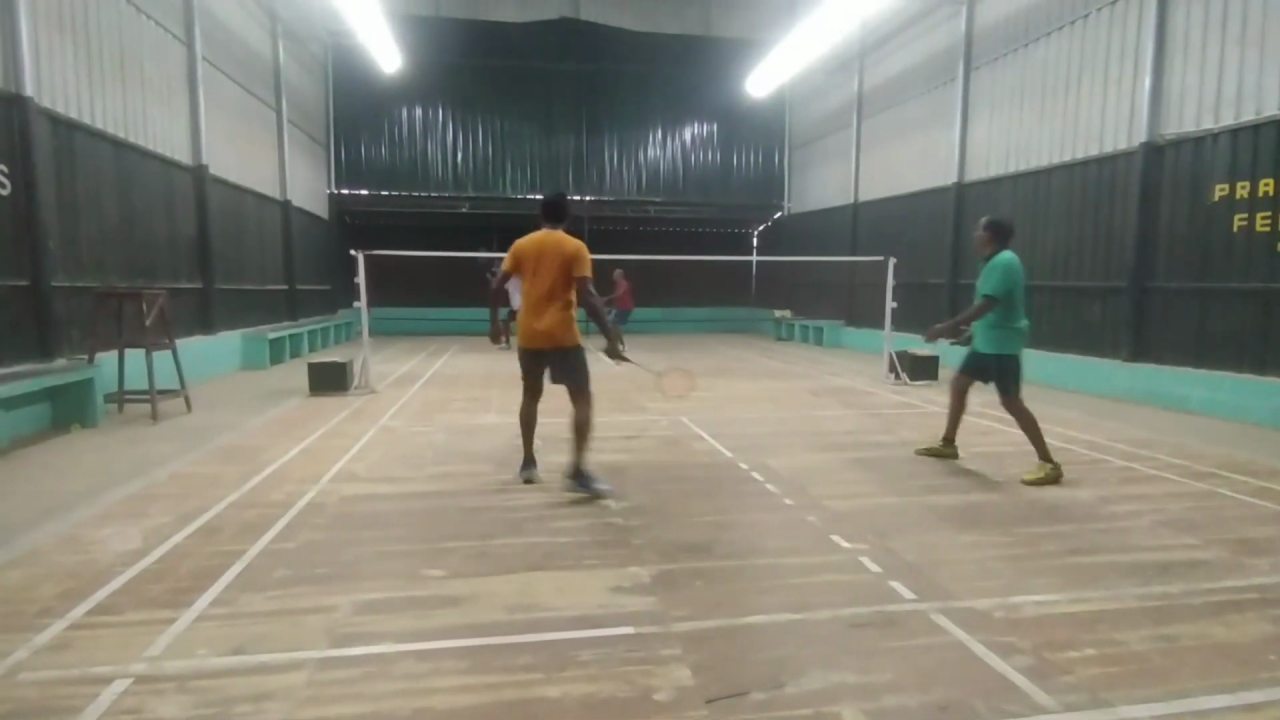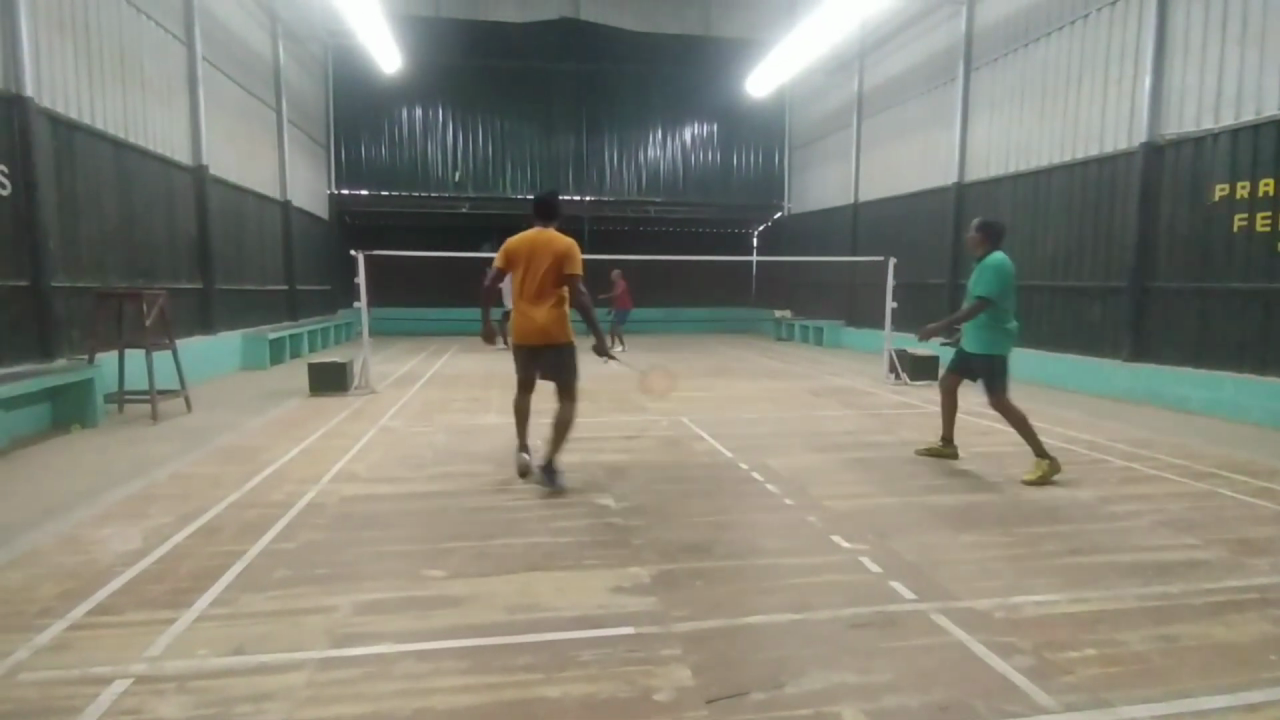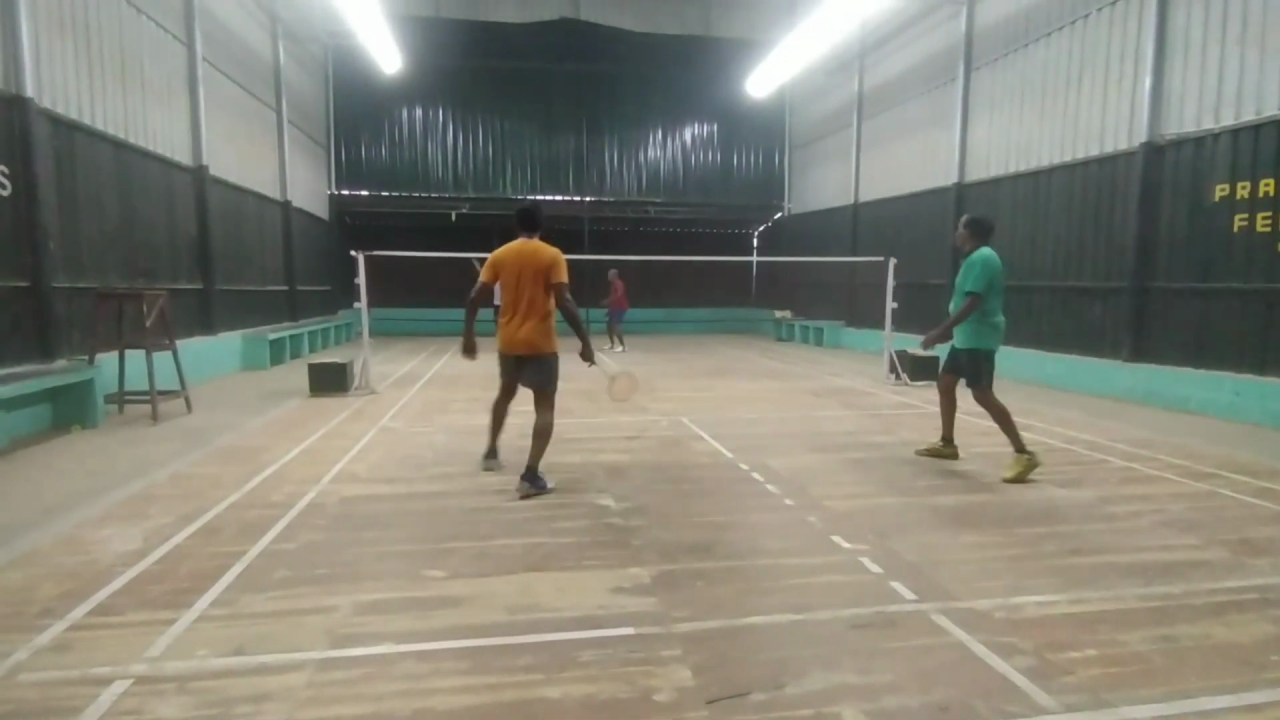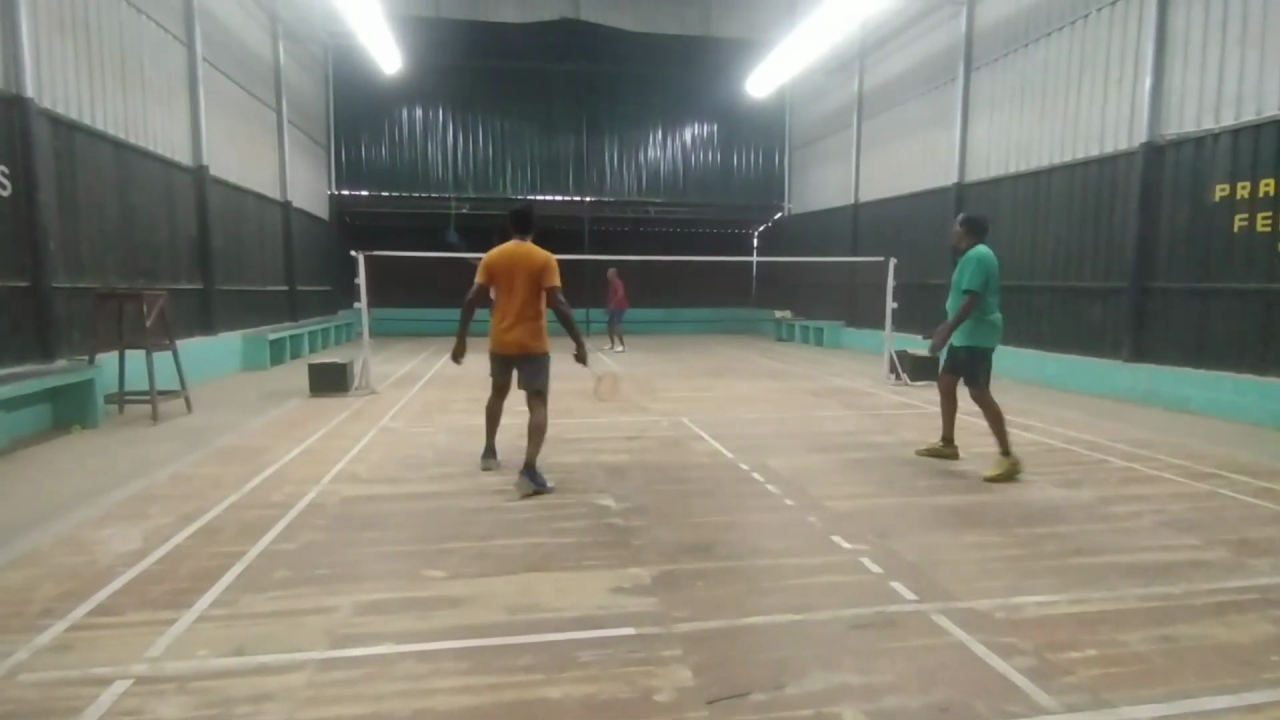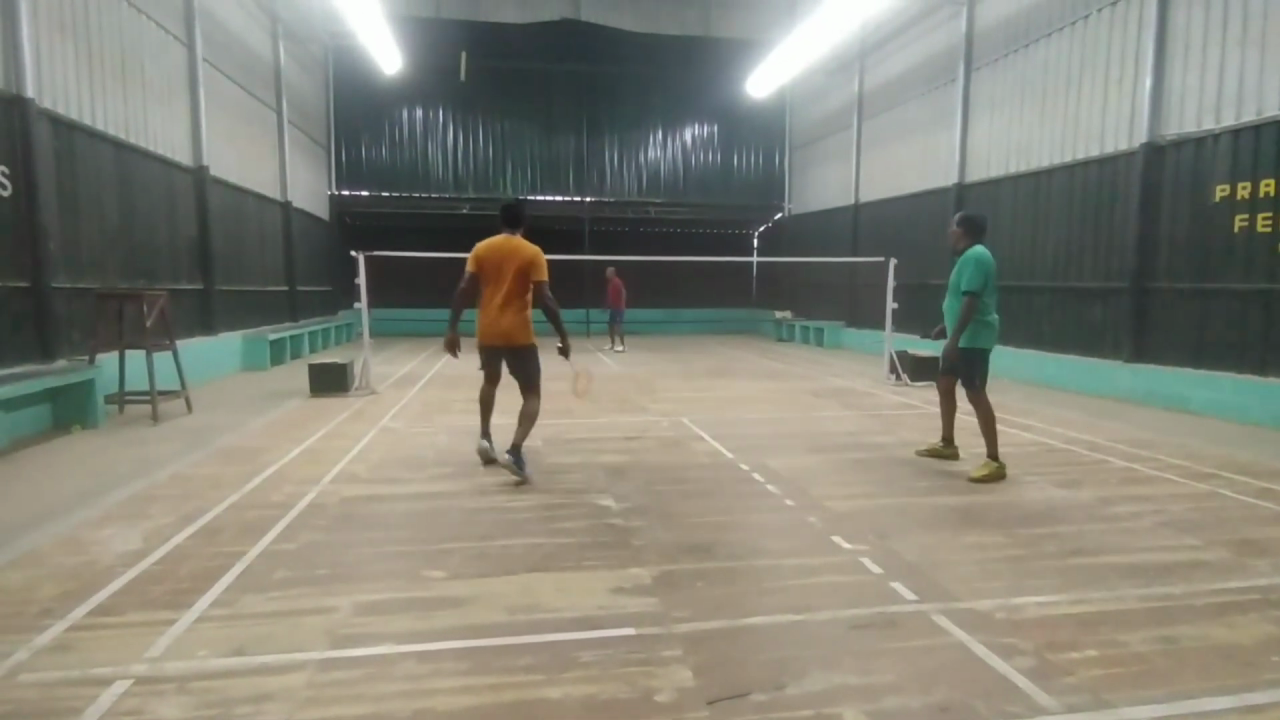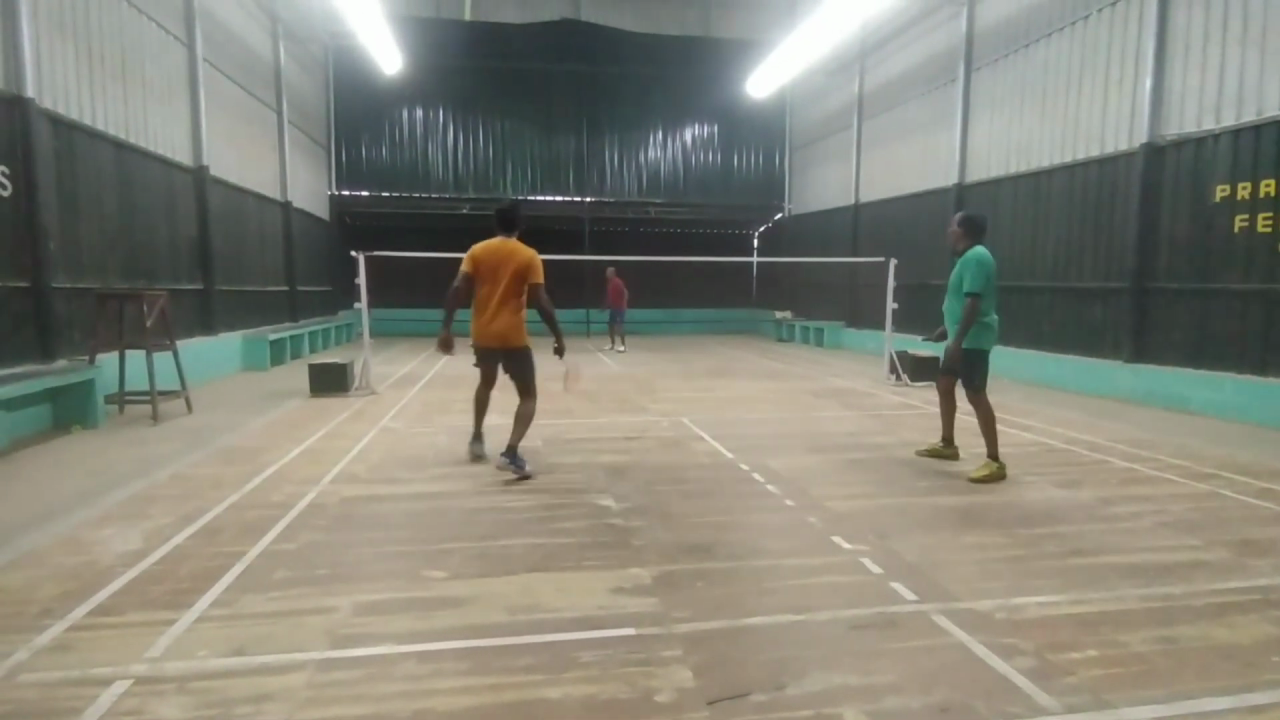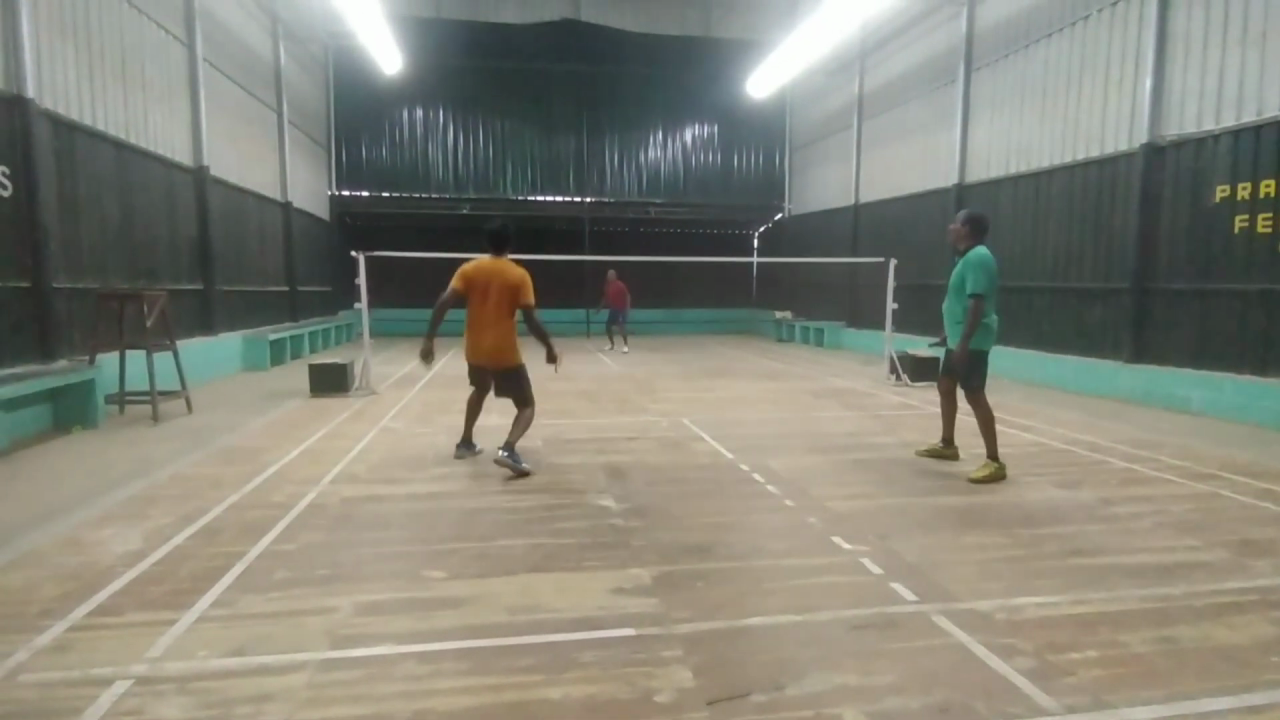
dt=0.1s
person 1, frame 1
left shoulder: (521, 245)
right shoulder: (576, 248)
left elbow: (497, 286)
right elbow: (588, 296)
left wrist: (494, 321)
right wrist: (611, 338)
left hip: (528, 335)
right hip: (562, 336)
left knee: (530, 396)
right knee: (582, 400)
left ankle: (528, 464)
right ankle: (578, 472)
person 1, frame 2
left shoulder: (513, 243)
right shoulder: (567, 245)
left elbow: (489, 284)
right elbow: (578, 294)
left wrist: (486, 321)
right wrist: (598, 336)
left hip: (522, 331)
right hip: (556, 332)
left knee: (524, 389)
right knee: (567, 398)
left ankle: (522, 450)
right ankle: (549, 467)
person 1, frame 3
left shoulder: (499, 255)
right shoulder: (552, 256)
left elbow: (475, 298)
right elbow: (565, 302)
left wrist: (468, 335)
right wrist: (585, 342)
left hip: (509, 341)
right hip: (542, 343)
left knee: (506, 393)
right knee: (545, 407)
left ankle: (491, 451)
right ankle: (530, 475)
person 1, frame 4
left shoulder: (492, 256)
right shoulder: (544, 259)
left elbow: (472, 300)
right elbow: (558, 304)
left wrist: (461, 339)
right wrist: (579, 343)
left hip: (500, 341)
right hip: (532, 343)
left knee: (498, 392)
right knee: (538, 405)
left ankle: (489, 452)
right ankle: (530, 470)
person 1, frame 5
left shoulder: (481, 249)
right shoulder: (533, 254)
left elbow: (464, 290)
right elbow: (545, 299)
left wrist: (452, 330)
right wrist: (563, 337)
left hip: (488, 333)
right hip: (519, 334)
left knee: (490, 381)
right knee: (531, 395)
left ankle: (485, 439)
right ankle: (515, 452)
person 1, frame 6
left shoulder: (477, 251)
right shoulder: (529, 257)
left elbow: (457, 289)
right elbow: (541, 302)
left wrist: (446, 328)
right wrist: (558, 338)
left hip: (483, 334)
right hip: (513, 336)
left knee: (486, 382)
right knee: (527, 396)
left ankle: (477, 438)
right ankle: (511, 452)
person 1, frame 7
left shoulder: (468, 269)
right shoulder: (520, 276)
left elbow: (443, 303)
right elbow: (531, 320)
left wrist: (429, 340)
right wrist: (550, 350)
left hip: (475, 352)
right hip: (505, 355)
left knee: (480, 391)
right knee: (526, 406)
left ankle: (465, 442)
right ankle: (508, 449)
person 2, frame 1
left shoulder: (1003, 263)
right shoulder: (994, 262)
left elbow: (986, 304)
left wrist: (948, 327)
right wrist: (977, 331)
left hip: (1003, 344)
right hip: (986, 341)
left knee: (1011, 402)
right knee: (958, 385)
left ankle: (1048, 464)
right ankle: (948, 444)
person 2, frame 2
left shoulder: (995, 264)
right shoulder: (986, 263)
left elbow: (979, 306)
left wrist: (942, 326)
right wrist: (963, 332)
left hip: (991, 344)
right hip: (973, 341)
left knee: (999, 401)
right knee: (947, 384)
left ankle: (1045, 459)
right ankle: (947, 444)
person 2, frame 3
left shoulder: (981, 259)
right shoulder: (976, 258)
left elbow: (972, 303)
left wrist: (941, 331)
right wrist: (950, 330)
left hip: (979, 339)
right hip: (966, 337)
left knee: (983, 396)
right knee: (945, 383)
left ankle: (1024, 455)
right ankle: (947, 443)
person 2, frame 4
left shoulder: (977, 256)
right shoulder: (971, 256)
left elbow: (970, 301)
left wrist: (946, 332)
right wrist: (948, 329)
left hip: (976, 337)
right hip: (963, 336)
left knee: (980, 394)
right knee: (945, 384)
left ankle: (1007, 457)
right ankle: (947, 444)
person 2, frame 5
left shoulder: (975, 257)
right shoulder: (969, 256)
left elbow: (971, 302)
left wrist: (954, 338)
right wrist: (946, 327)
left hip: (973, 338)
right hip: (961, 338)
left knee: (976, 395)
right knee: (944, 385)
left ankle: (994, 461)
right ankle: (947, 444)
person 2, frame 6
left shoulder: (975, 258)
right shoulder: (968, 257)
left elbow: (973, 303)
left wrist: (957, 341)
right wrist: (947, 330)
left hip: (972, 339)
right hip: (961, 338)
left knee: (976, 395)
right knee: (944, 385)
left ankle: (995, 461)
right ankle: (947, 444)
person 2, frame 7
left shoulder: (978, 258)
right shoulder: (967, 257)
left elbow: (978, 304)
left wrist: (964, 343)
right wrist: (950, 334)
left hip: (970, 342)
right hip: (958, 338)
left knee: (974, 396)
right knee: (945, 387)
left ankle: (995, 462)
right ankle: (947, 445)
